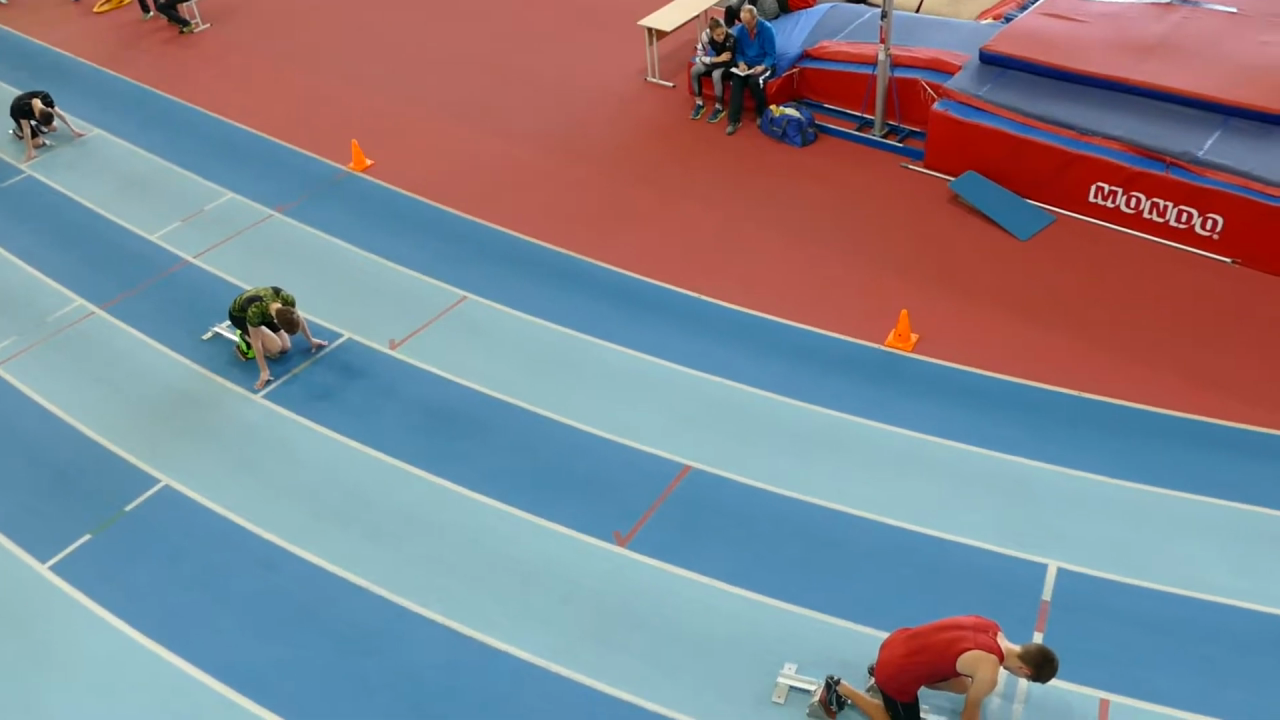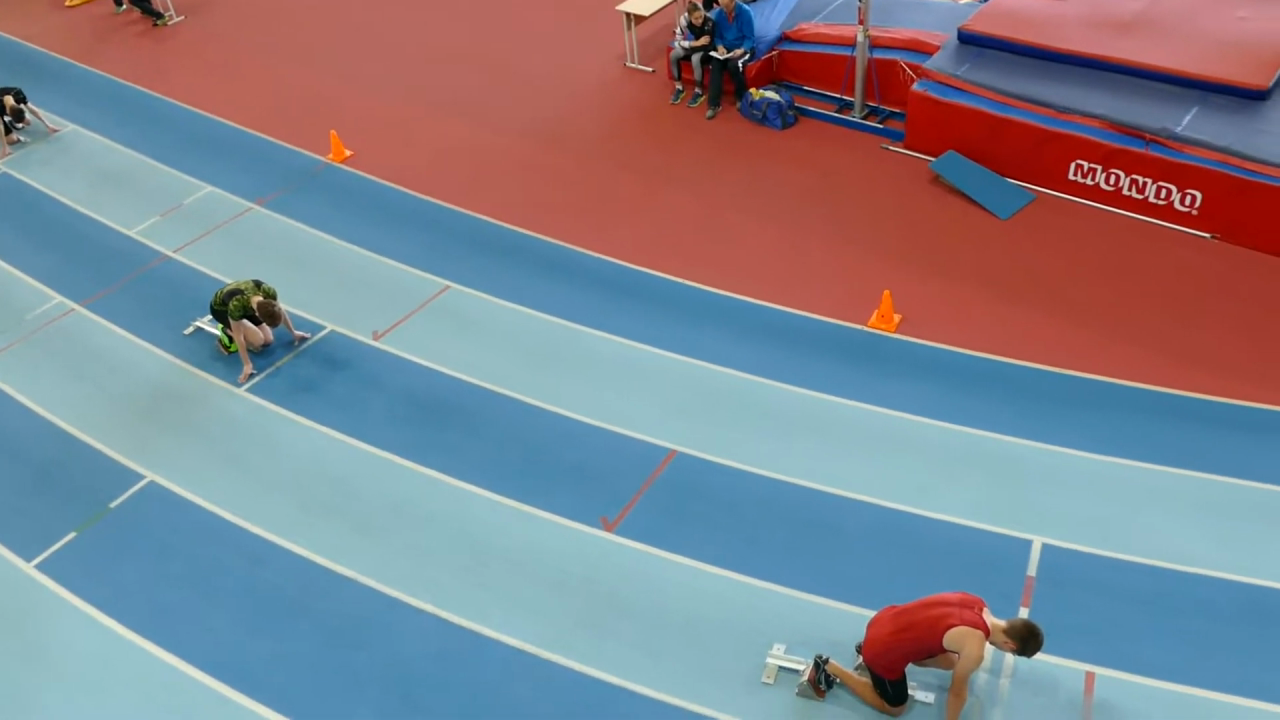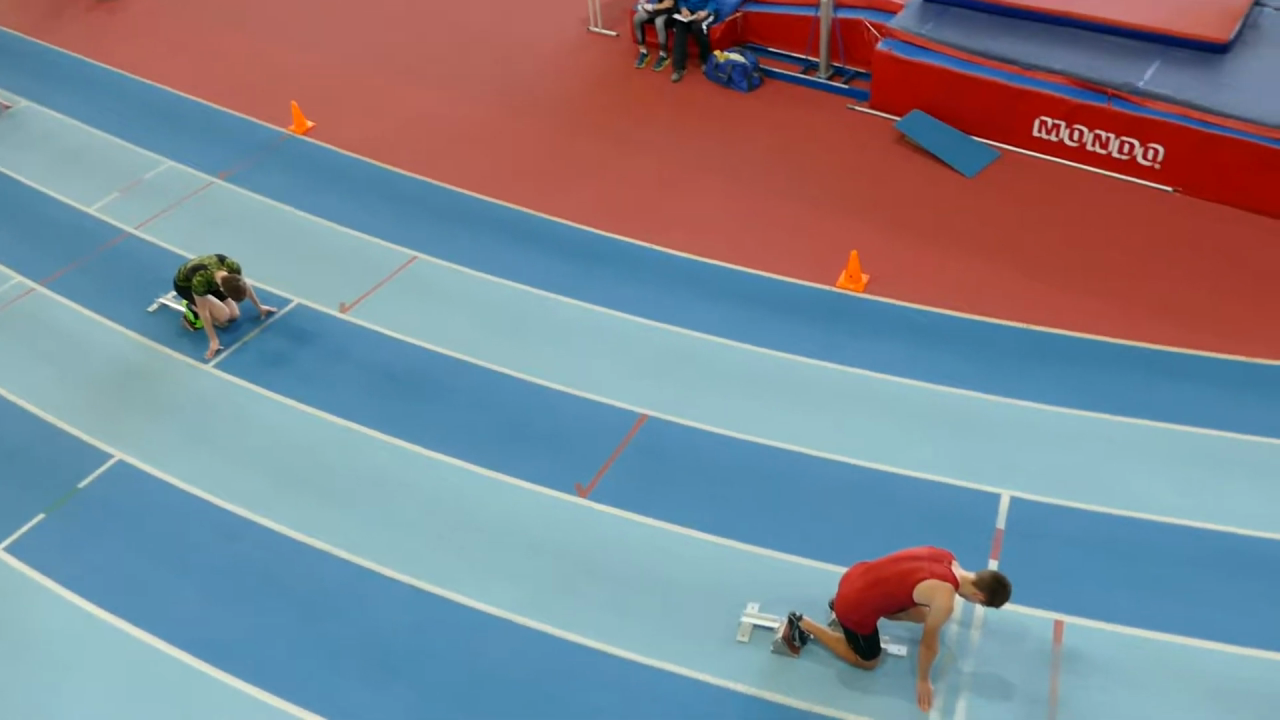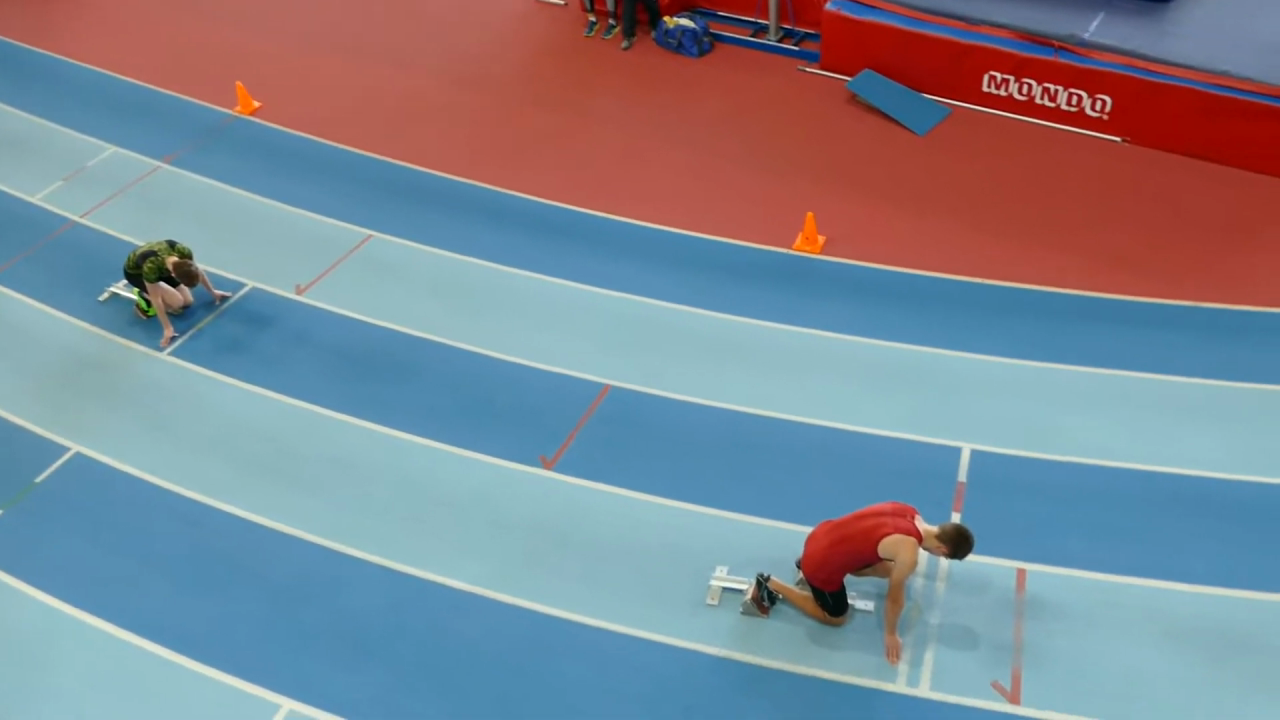
dt=0.4s
person 1, frame 1
left shoulder: (993, 629)
right shoulder: (988, 673)
left wrist: (972, 688)
left hip: (899, 641)
right hip: (895, 673)
left knee: (963, 685)
right ankle: (840, 689)
person 1, frame 2
left shoulder: (979, 605)
right shoulder: (975, 648)
right elbow: (957, 691)
left wrist: (959, 664)
left hip: (886, 619)
right hip: (882, 650)
left knee: (950, 662)
right ankle: (829, 668)
person 1, frame 3
left shoulder: (948, 558)
right shoulder: (945, 600)
right elbow: (929, 644)
left wrist: (930, 617)
right wrist: (923, 681)
left hip: (857, 575)
right hip: (855, 605)
left knee: (921, 614)
right knee: (868, 661)
right ankle: (802, 625)
person 1, frame 4
left shoulder: (911, 513)
right shoulder: (908, 554)
right elbow: (895, 598)
left wrist: (896, 572)
right wrist: (891, 635)
left hip: (823, 534)
right hip: (821, 564)
left knee: (886, 569)
right knee: (836, 618)
right ankle: (771, 585)
